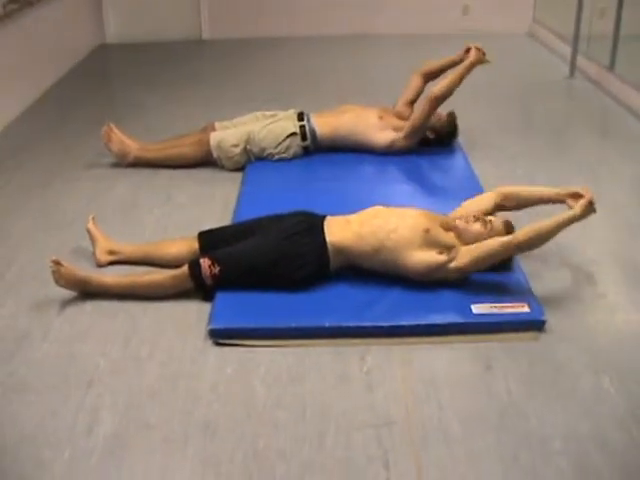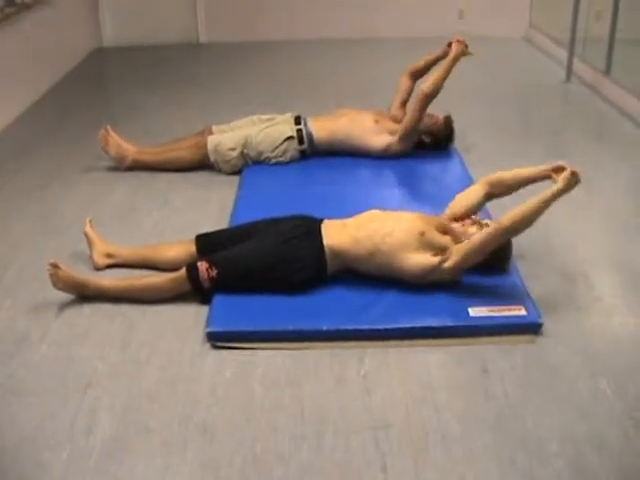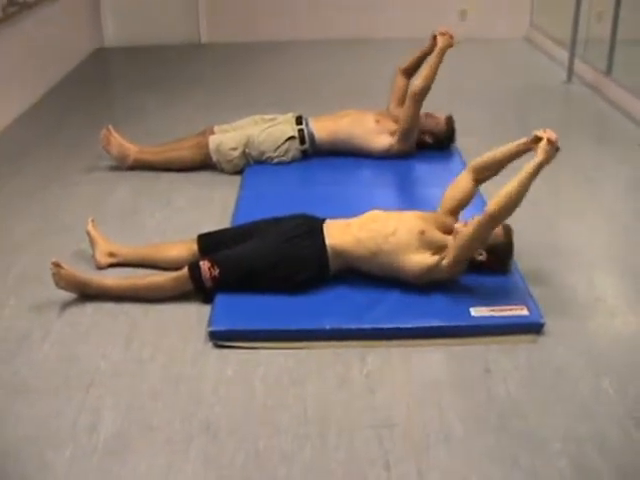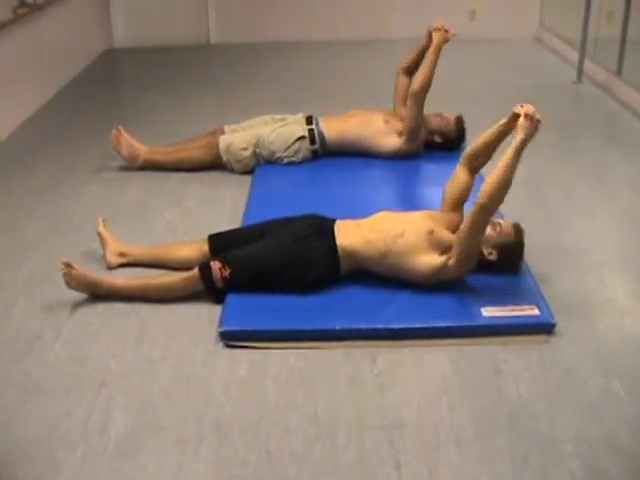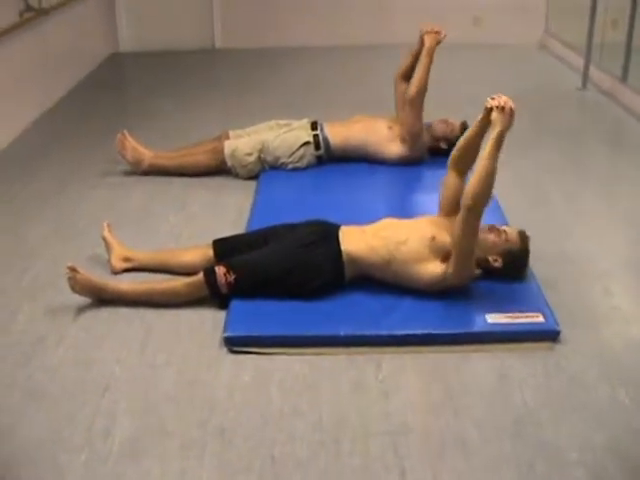
dt=0.2s
person 1, frame 1
left shoulder: (449, 261)
right shoulder: (451, 223)
left elbow: (516, 243)
right elbow: (502, 194)
left wrist: (571, 215)
right wrist: (563, 192)
left hip: (312, 257)
right hip: (314, 225)
left knee: (194, 274)
right knee: (200, 244)
left ankle: (95, 284)
right ankle: (113, 250)
person 1, frame 2
left shoulder: (444, 265)
right shoulder: (448, 224)
left elbow: (503, 228)
right elbow: (489, 184)
left wrist: (555, 191)
right wrist: (548, 169)
left hip: (309, 261)
right hip: (313, 228)
left knee: (195, 276)
right knee: (196, 246)
left ankle: (94, 287)
right ankle: (112, 253)
person 1, frame 3
left shoulder: (446, 263)
right shoulder: (443, 221)
left elbow: (492, 215)
right elbow: (476, 171)
left wrist: (537, 163)
right wrist: (526, 143)
left hip: (311, 260)
right hip: (312, 227)
left knee: (195, 275)
right knee: (198, 246)
left ankle: (96, 286)
right ankle: (114, 252)
person 1, frame 4
left shoulder: (455, 263)
right shoulder: (449, 222)
left elbow: (486, 204)
right elbow: (470, 163)
left wrist: (519, 143)
right wrist: (506, 125)
left hip: (320, 260)
right hip: (322, 228)
left knee: (205, 275)
right knee: (208, 247)
left ankle: (105, 285)
right ankle: (124, 252)
person 1, frame 5
left shoulder: (456, 271)
right shoulder: (448, 228)
left elbow: (474, 204)
right elbow: (457, 169)
left wrist: (497, 135)
right wrist: (482, 123)
left hip: (323, 267)
right hip: (325, 233)
left knee: (210, 280)
right knee: (213, 252)
left ankle: (110, 291)
right ankle: (129, 256)
person 2, frame 1
left shoulder: (403, 138)
right shoulder: (400, 115)
left elbow: (434, 97)
right elbow: (423, 75)
left wrist: (467, 65)
right wrist: (459, 58)
left hip: (298, 137)
right hip: (296, 119)
left knee: (211, 147)
right knee: (212, 130)
left ankle: (136, 154)
right ankle: (139, 148)
person 2, frame 2
left shoulder: (400, 142)
right shoulder: (395, 118)
left elbow: (424, 96)
right elbow: (411, 76)
left wrist: (451, 59)
right wrist: (443, 54)
left hip: (294, 141)
right hip: (293, 122)
left knee: (208, 151)
right knee: (209, 133)
left ankle: (133, 157)
right ankle: (135, 151)
person 2, frame 3
left shoulder: (400, 142)
right shoulder: (394, 119)
left elbow: (416, 94)
right elbow: (404, 75)
left wrist: (440, 52)
right wrist: (431, 49)
left hip: (295, 141)
right hip: (294, 123)
left knee: (210, 150)
right knee: (212, 134)
left ankle: (134, 157)
right ankle: (137, 152)
person 2, frame 4
left shoulder: (409, 142)
right shoulder: (403, 120)
left elbow: (418, 90)
right elbow: (405, 74)
left wrist: (436, 47)
right wrist: (426, 44)
left hip: (306, 140)
right hip: (304, 123)
left knee: (221, 150)
right knee: (221, 134)
left ankle: (144, 158)
right ankle: (147, 152)
person 2, frame 5
left shoulder: (414, 146)
right shoulder: (407, 128)
left elbow: (415, 96)
right elbow: (402, 81)
left wrist: (430, 50)
right wrist: (421, 46)
left hip: (310, 146)
right hip: (310, 129)
left knee: (224, 155)
right knee: (227, 139)
left ankle: (149, 162)
right ankle: (152, 156)
